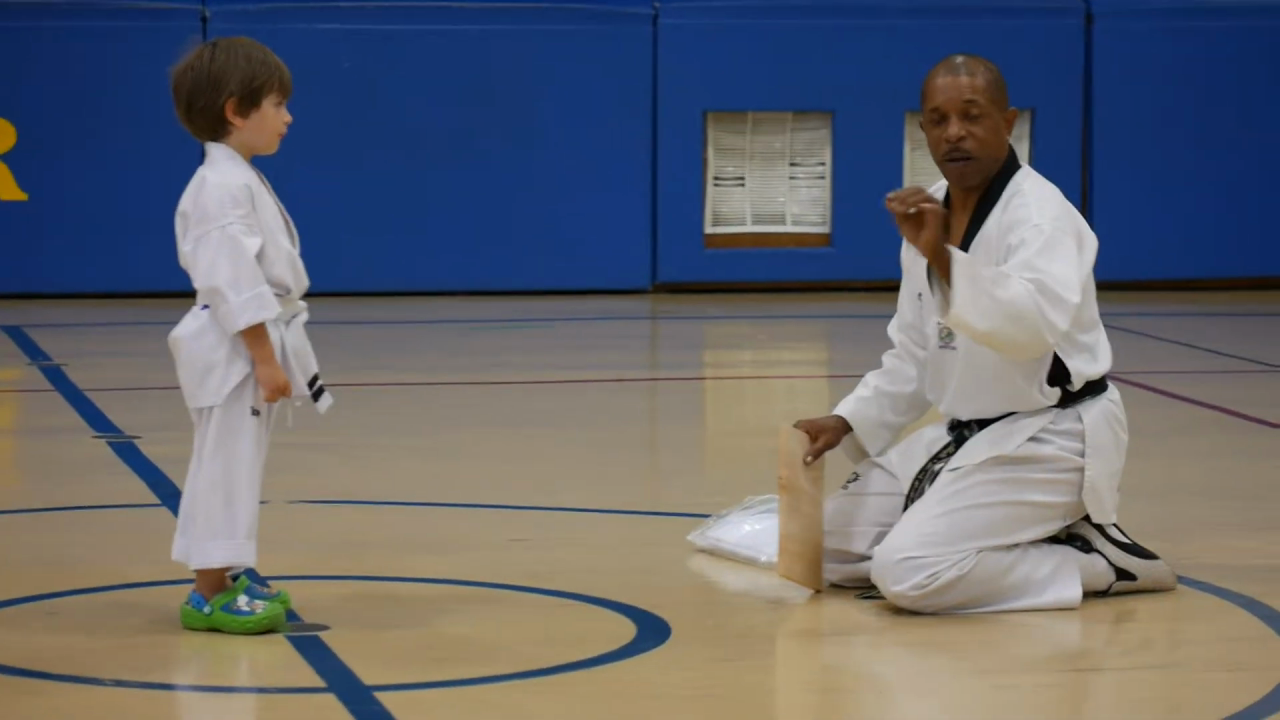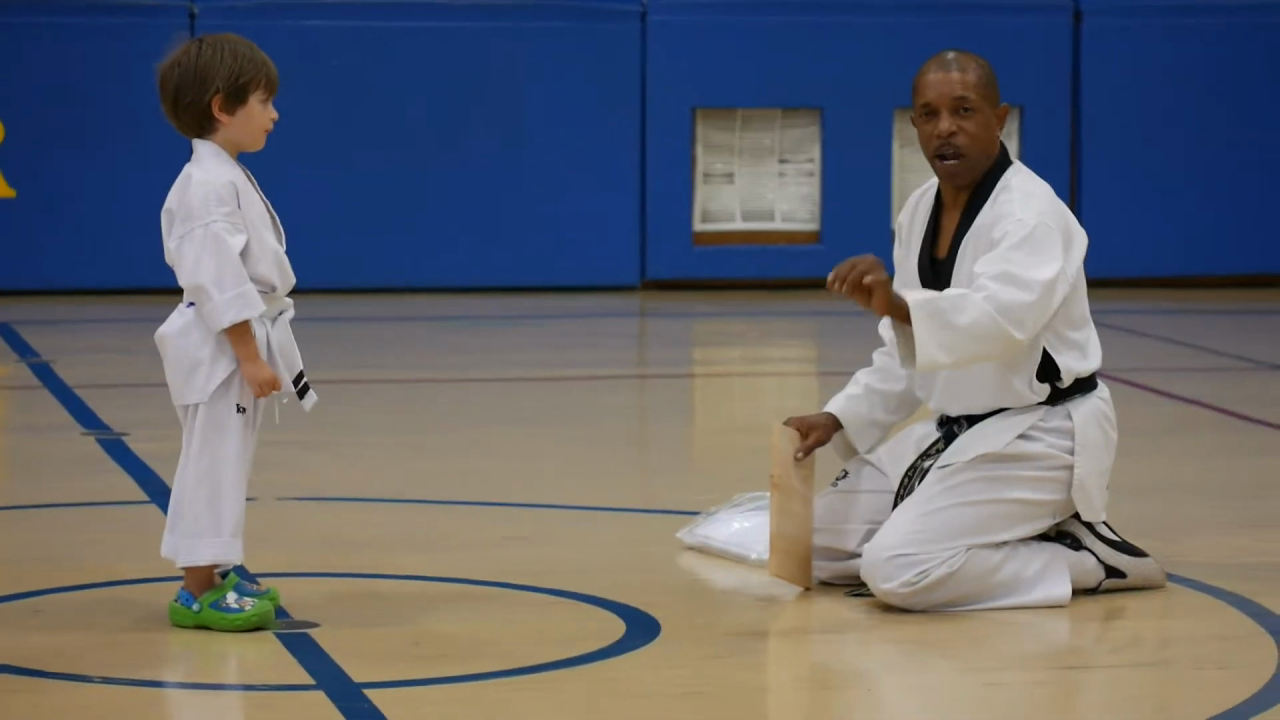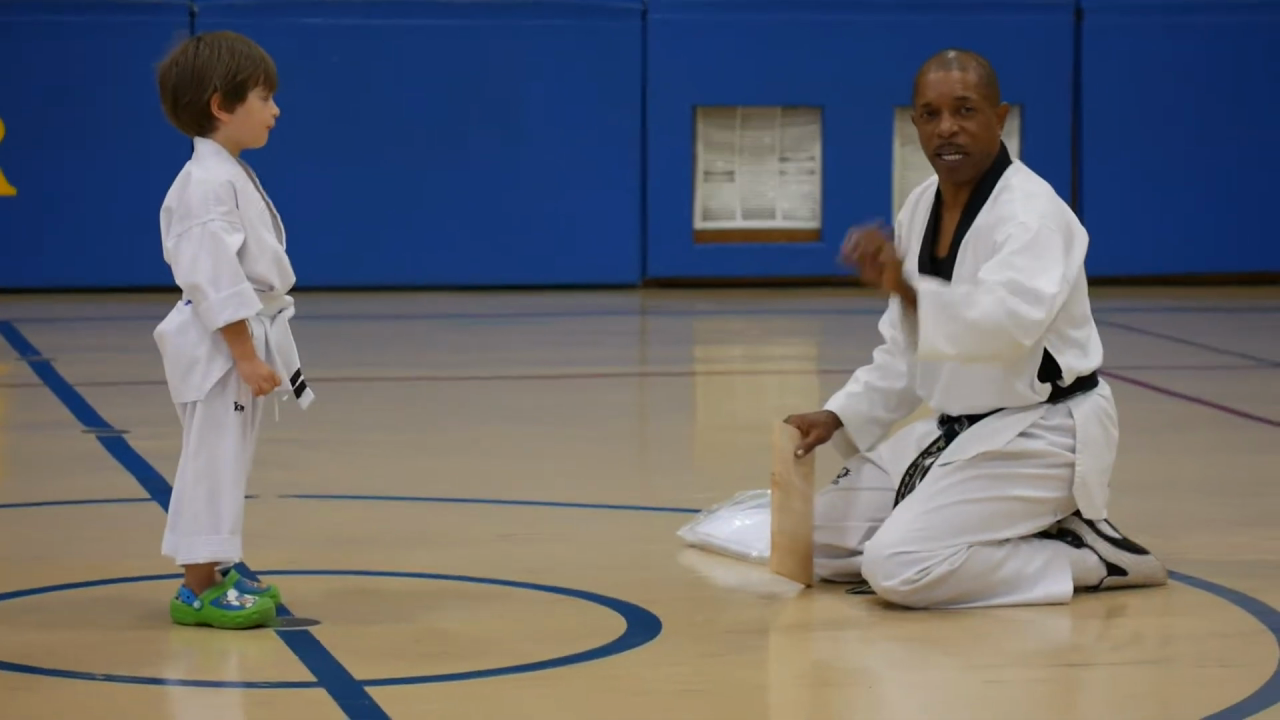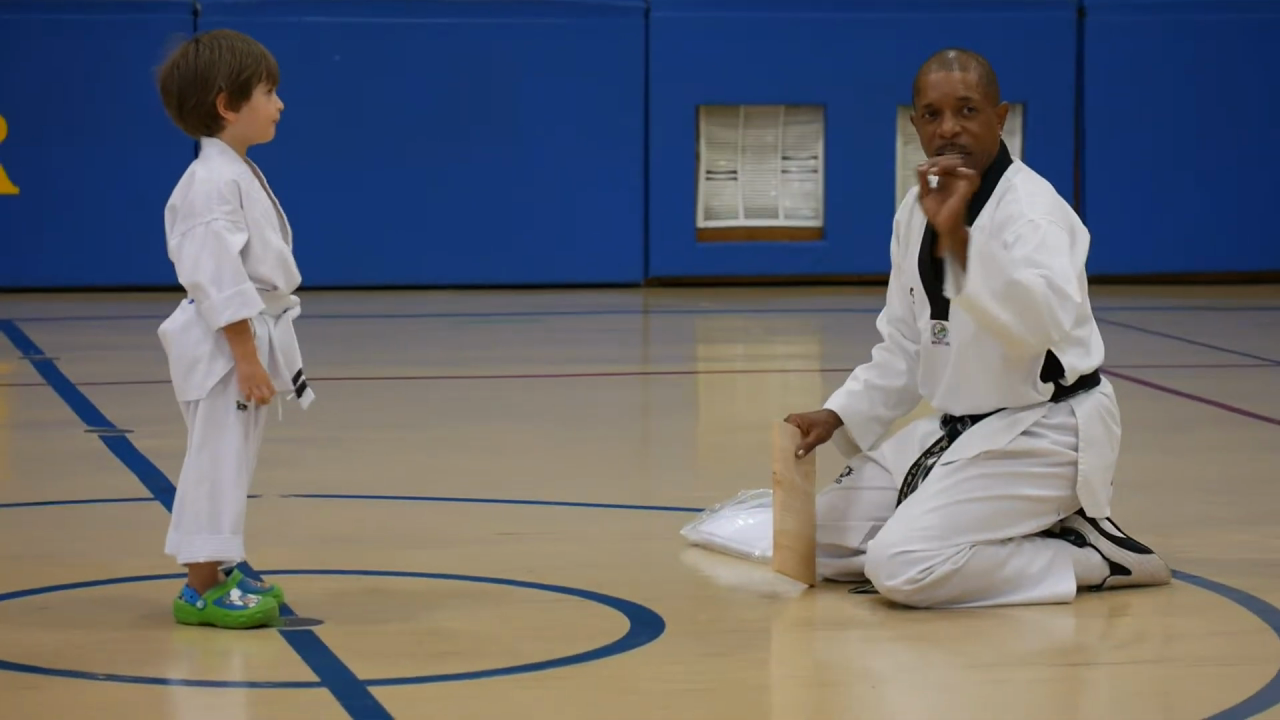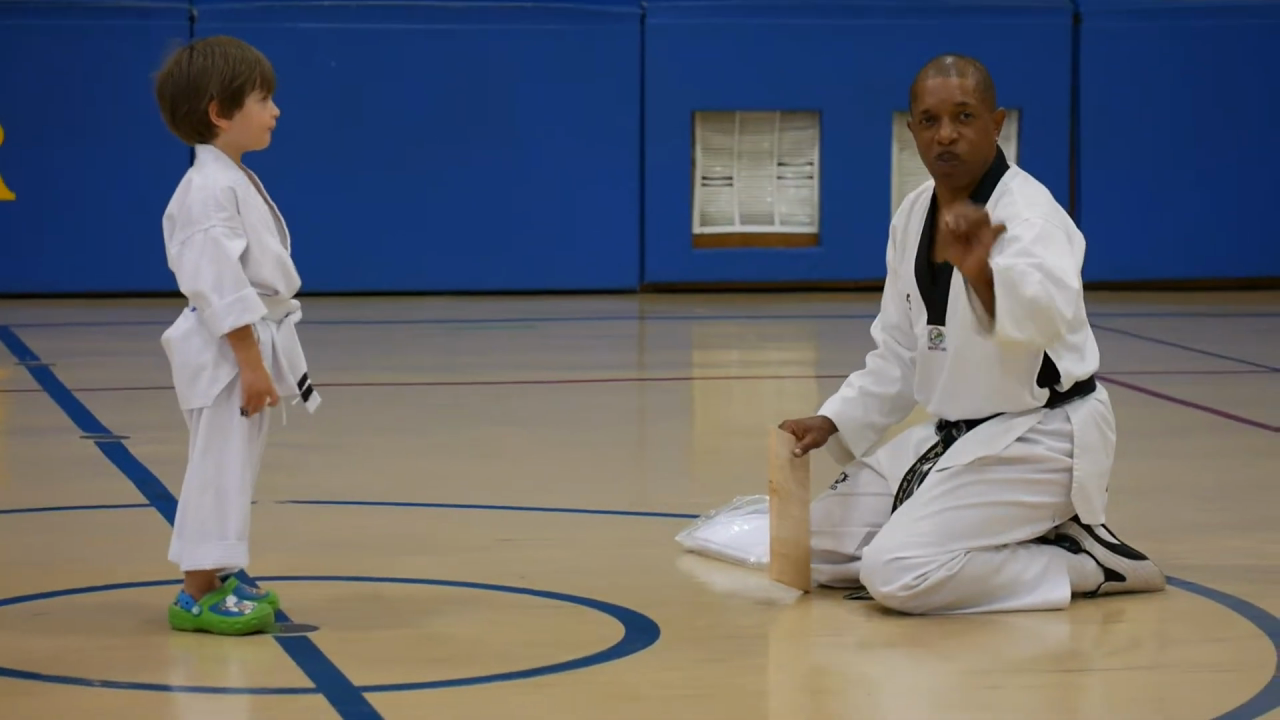
dt=0.2s
person 1, frame 1
left shoulder: (240, 181)
right shoulder: (223, 186)
right elbow: (232, 283)
left wrist: (270, 355)
right wrist: (265, 358)
left hip: (252, 348)
right hip: (234, 349)
left knee: (238, 464)
right knee: (225, 465)
left ankle: (227, 578)
right ankle: (209, 593)
person 1, frame 2
left shoulder: (227, 178)
right shoulder: (209, 184)
right elbow: (218, 281)
left wrist: (256, 353)
right wrist: (250, 356)
left hip: (241, 346)
right hip: (221, 346)
left knee: (227, 463)
right knee: (213, 463)
left ankle: (216, 574)
right ankle: (198, 592)
person 1, frame 3
left shoulder: (230, 175)
right shoulder: (208, 182)
right elbow: (214, 280)
right wrist: (247, 355)
left hip: (243, 343)
right hip: (221, 345)
left knee: (228, 461)
right knee: (212, 462)
left ankle: (218, 571)
right ankle: (198, 589)
person 1, frame 4
left shoulder: (238, 174)
right shoulder: (213, 181)
right elbow: (218, 281)
right wrist: (247, 357)
left hip: (249, 342)
right hip: (224, 345)
left knee: (233, 460)
right knee: (216, 461)
left ankle: (221, 571)
right ankle: (201, 588)
person 1, frame 5
left shoulder: (235, 181)
right shoulder: (209, 188)
right elbow: (219, 288)
right wrist: (251, 363)
left hip: (250, 346)
right hip: (227, 351)
left knee: (235, 465)
right knee: (219, 467)
left ankle: (219, 577)
right ankle: (198, 594)
person 2, frame 1
left shoulder: (1041, 214)
right shoulder: (932, 209)
left elbow: (1035, 321)
right elbow: (915, 351)
left wrist: (944, 259)
right wrist: (849, 421)
left hip: (1049, 438)
right hip: (966, 433)
left knee: (907, 574)
right knee: (836, 549)
left ankle: (1097, 561)
right ankle: (1043, 541)
person 2, frame 2
left shoulder: (1030, 212)
right shoulder: (920, 208)
left elbow: (1000, 320)
right elbow: (906, 350)
left wrist: (896, 305)
right wrist: (839, 419)
left hip: (1040, 436)
right hip: (957, 430)
left knee: (896, 571)
right knee: (825, 544)
left ankle: (1087, 558)
right ankle: (1033, 539)
person 2, frame 3
left shoulder: (1029, 207)
right shoulder: (921, 208)
left elbow: (1008, 323)
right elbow: (909, 347)
left wrist: (908, 292)
right wrist: (842, 417)
left hip: (1043, 433)
right hip: (964, 428)
left knee: (904, 570)
right knee: (824, 545)
left ankle: (1090, 556)
right ankle: (1042, 536)
person 2, frame 4
left shoulder: (1033, 208)
right shoulder: (915, 207)
left elbow: (1038, 318)
right elbow: (905, 343)
left wrist: (959, 239)
right wrist: (838, 415)
left hip: (1040, 432)
right hip: (955, 428)
left knee: (900, 568)
right knee: (826, 544)
left ankle: (1090, 555)
right ankle: (1030, 535)
person 2, frame 5
left shoulder: (1028, 212)
right shoulder: (913, 215)
left elbow: (1048, 313)
right elbow: (899, 351)
left wrist: (980, 271)
right wrist: (833, 421)
left hip: (1039, 438)
right hip: (953, 433)
left knee: (895, 575)
right knee: (823, 548)
left ankle: (1084, 561)
right ankle: (1026, 542)
